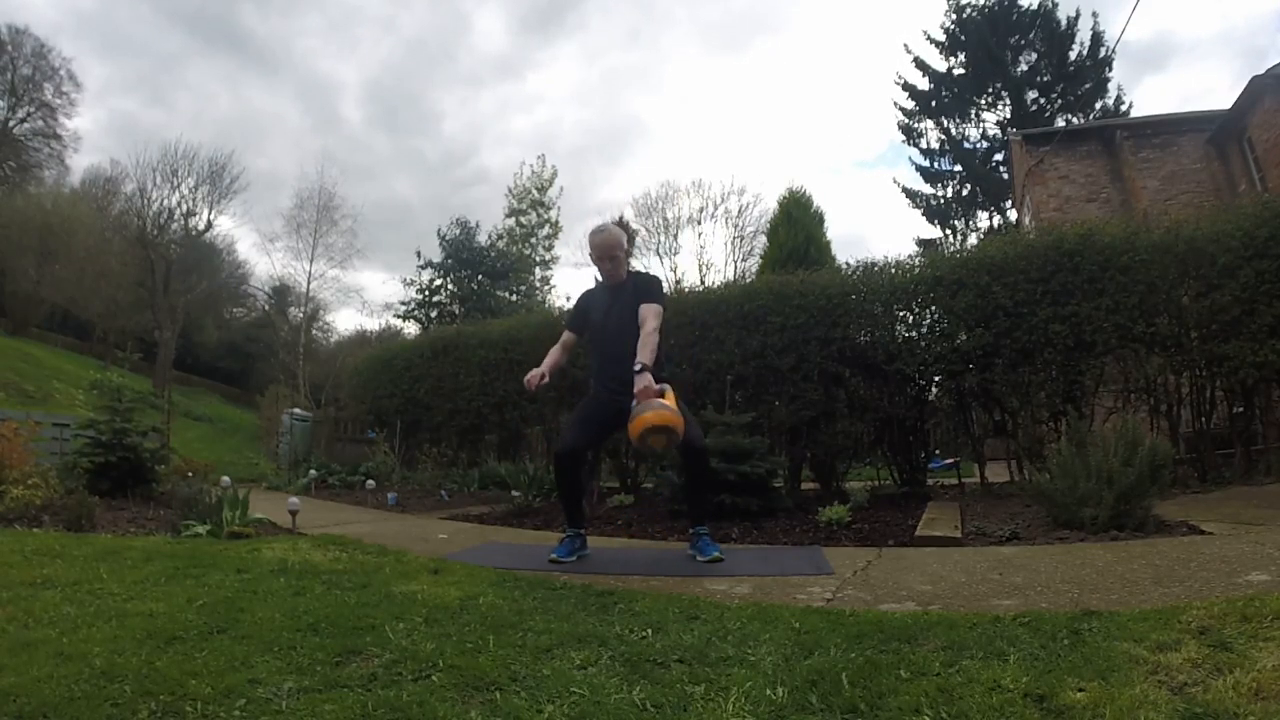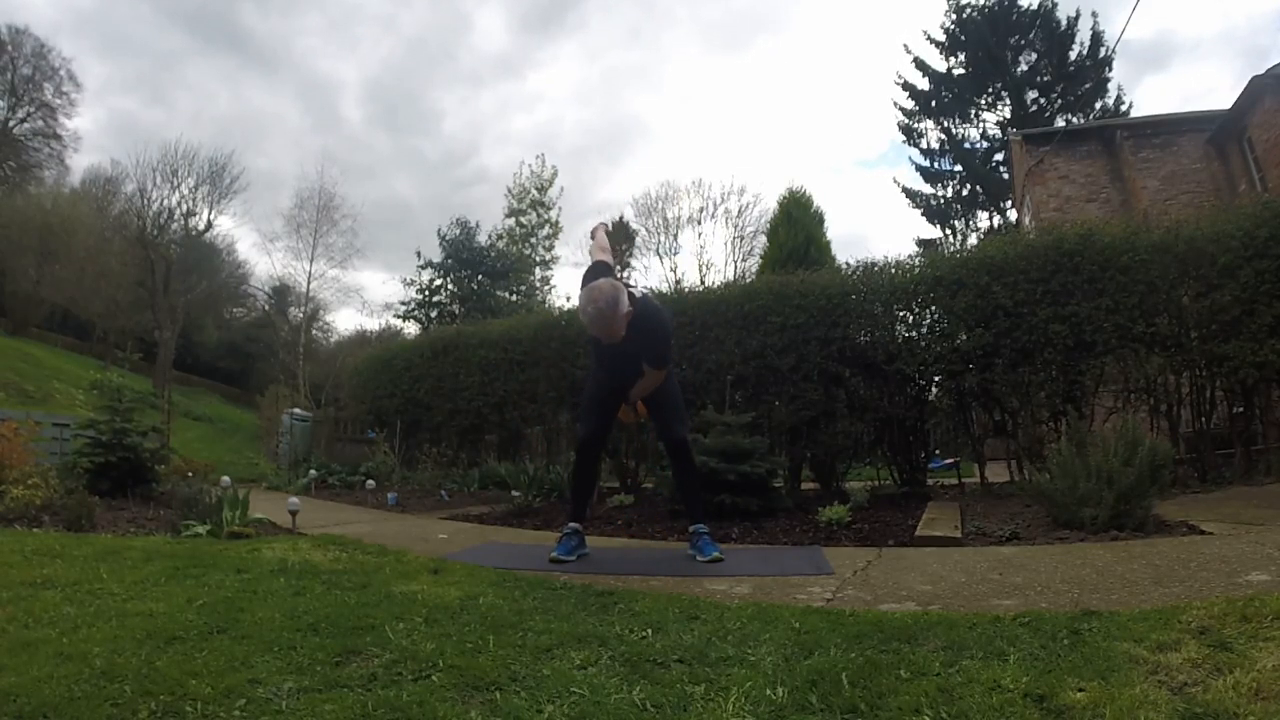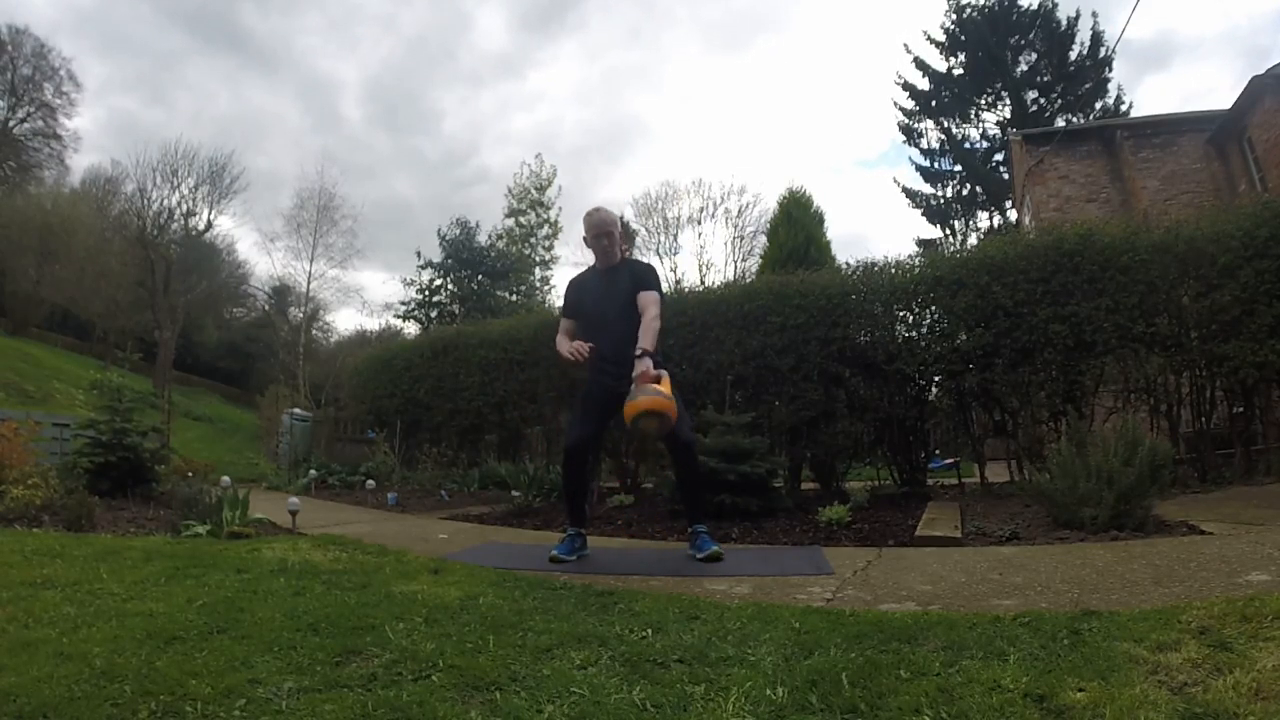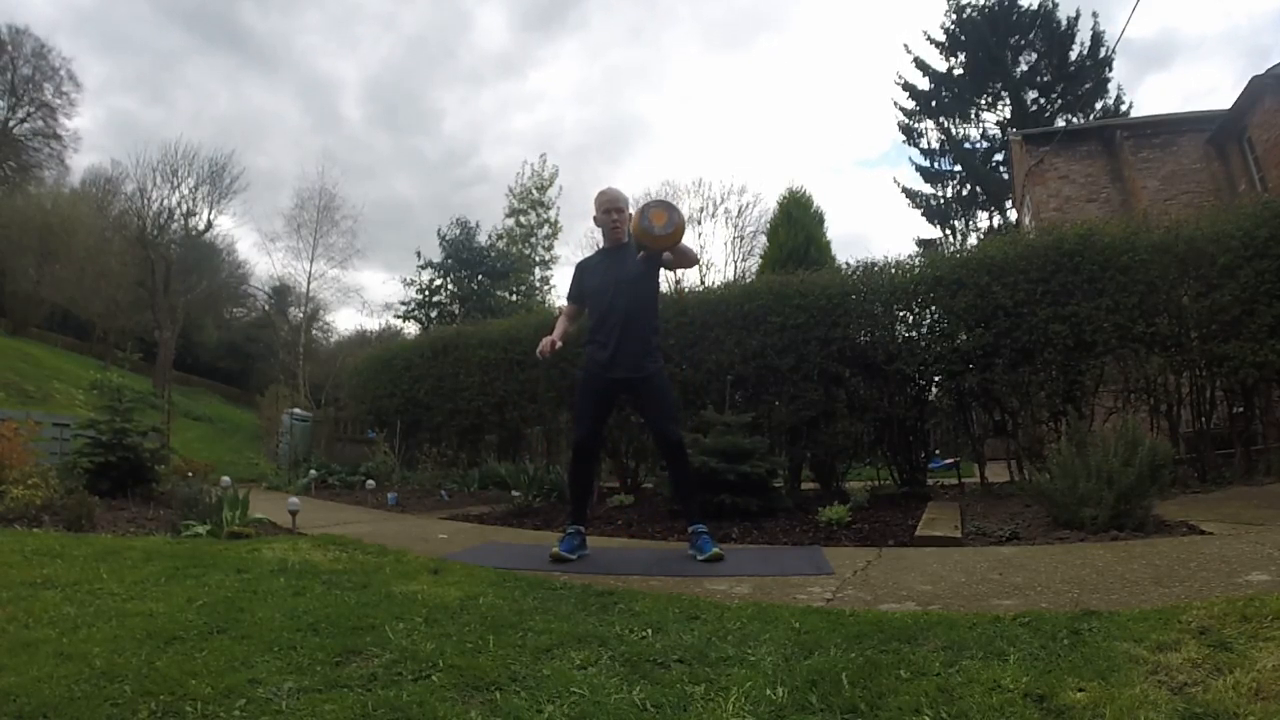
dt=0.5s
person 1, frame 1
left shoulder: (646, 285)
right shoulder: (588, 301)
left elbow: (650, 328)
right elbow: (564, 346)
left wrist: (643, 370)
right wrist: (543, 370)
left hip: (647, 385)
right hip: (605, 396)
left knee: (696, 447)
right knee: (566, 452)
left ankle: (699, 534)
right ankle: (575, 534)
person 1, frame 2
left shoulder: (654, 321)
right shoulder: (594, 286)
left elbow: (654, 378)
right elbow: (600, 251)
left wrist: (630, 398)
right wrist: (598, 231)
left hip: (649, 376)
right hip: (606, 374)
left knee: (677, 442)
right knee: (587, 444)
left ankle: (699, 532)
right ankle: (574, 532)
person 1, frame 3
left shoulder: (640, 272)
right shoulder: (579, 285)
left elbow: (651, 316)
right elbow: (565, 334)
left wrist: (644, 358)
right wrist: (567, 348)
left hip: (643, 372)
right hip: (601, 381)
left knee: (683, 442)
right knee: (574, 448)
left ankle: (698, 532)
right ankle: (575, 534)
person 1, frame 4
left shoulder: (646, 251)
right shoulder: (586, 267)
left elbow: (690, 260)
right elbow: (570, 313)
right wrist: (555, 336)
left hip: (645, 367)
right hip: (599, 368)
left knee: (672, 443)
right knee: (583, 446)
left ankle: (697, 531)
right ankle: (576, 531)
